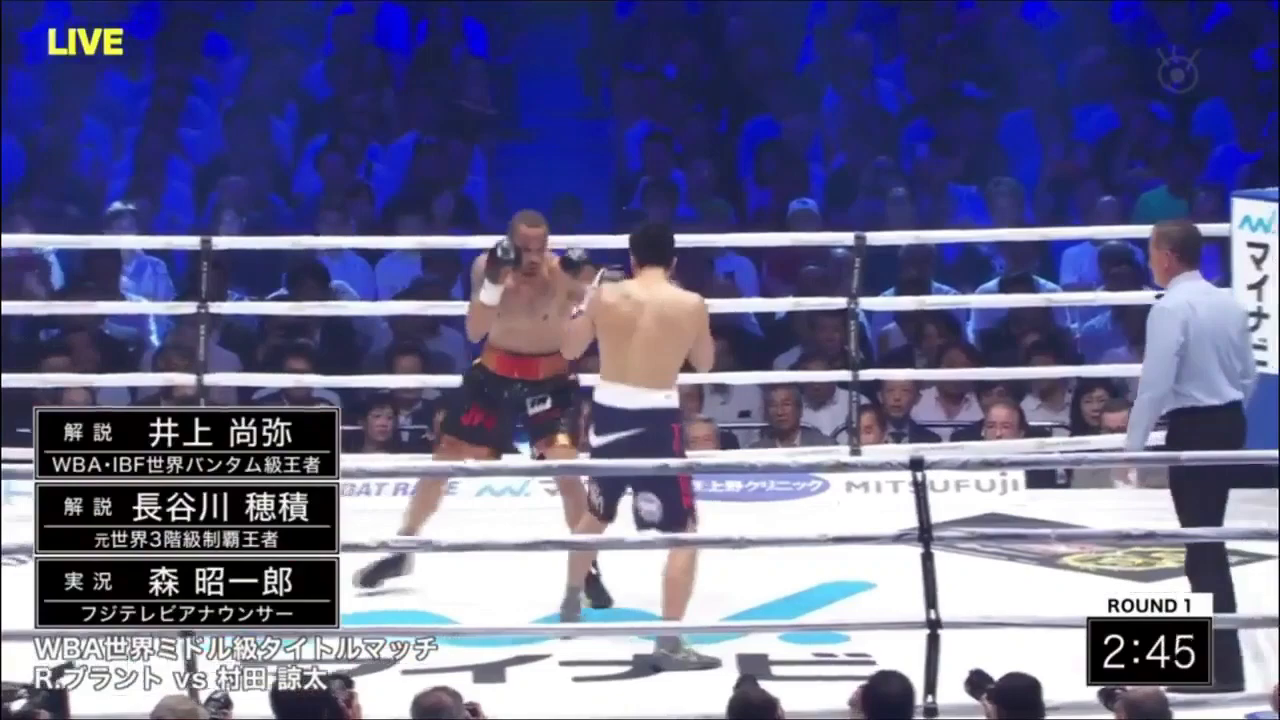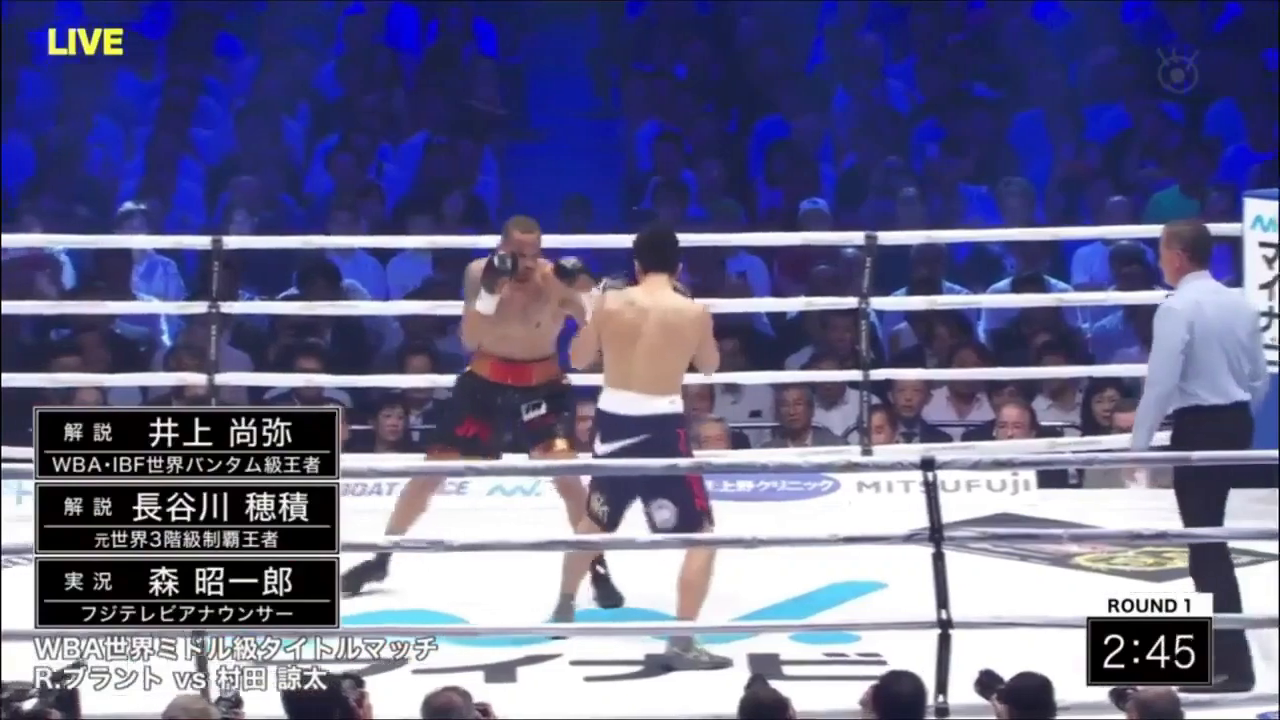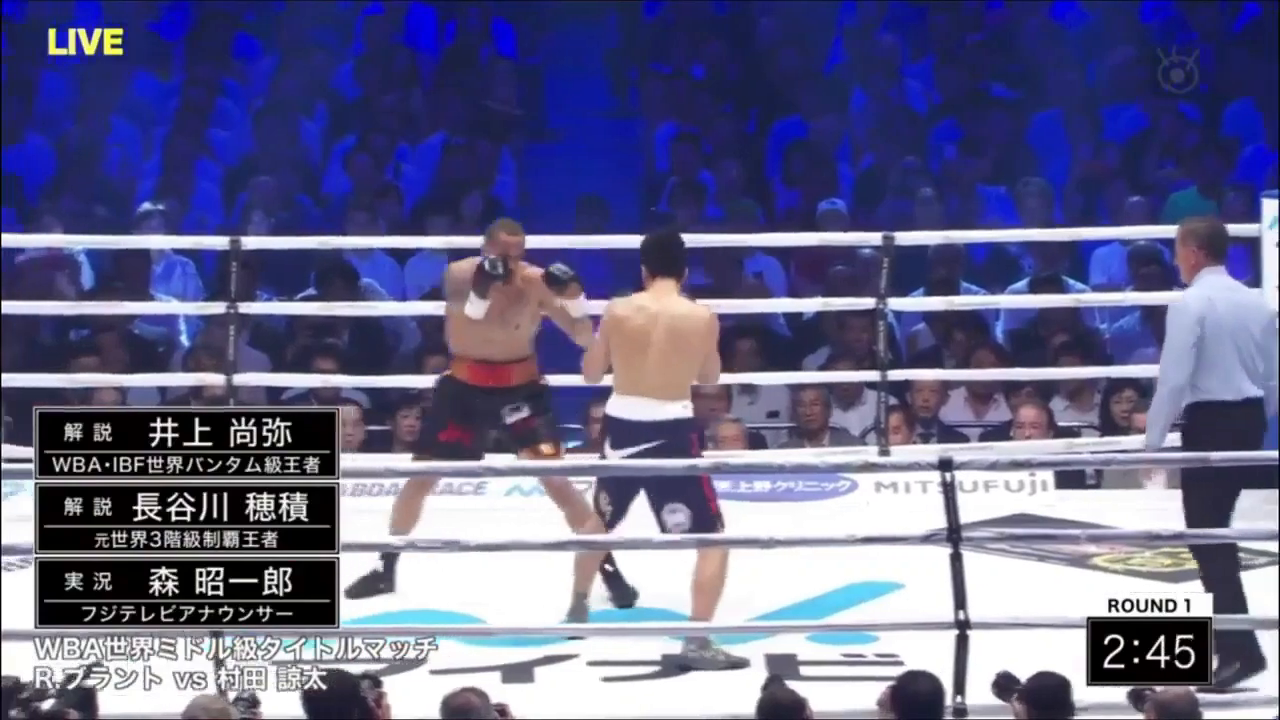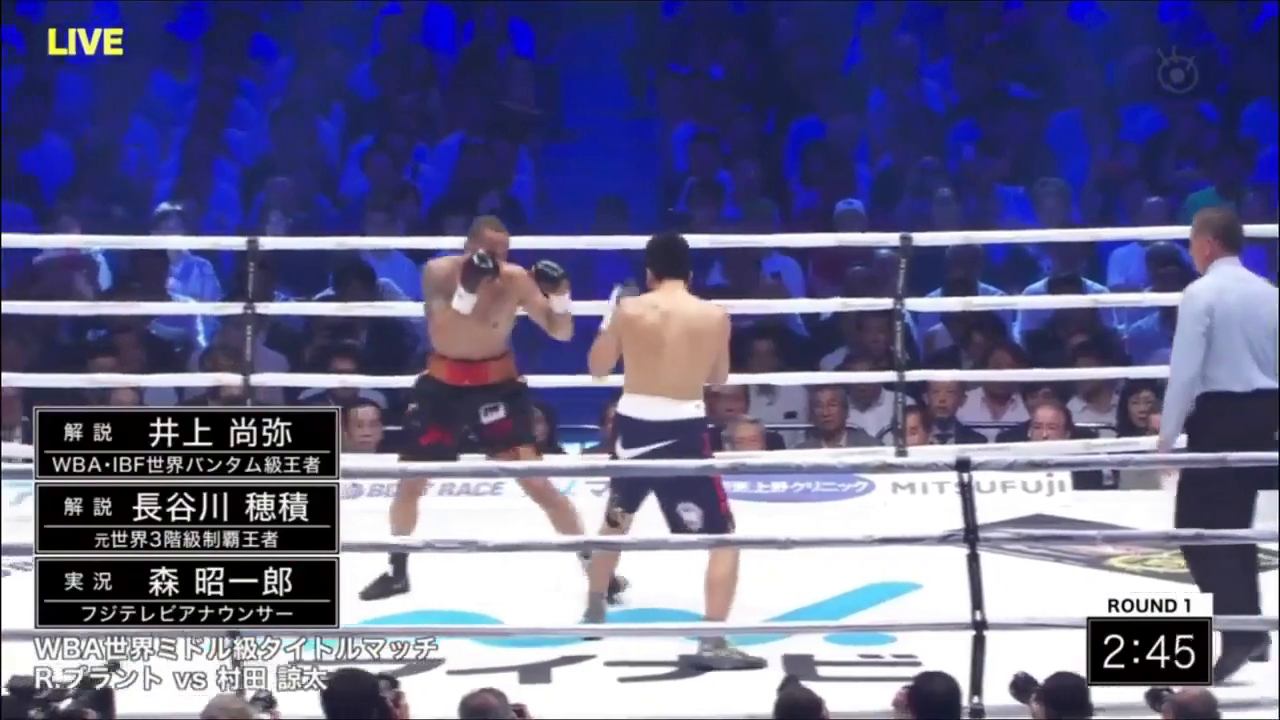
dt=0.1s
person 1, frame 1
left shoulder: (1170, 308)
right shoulder: (1229, 303)
left elbow: (1155, 384)
right elbow: (1247, 376)
left wrist: (1132, 445)
left hip: (1193, 430)
right hip: (1230, 423)
left knee: (1203, 543)
right knee: (1203, 537)
left ankle: (1223, 665)
right ankle: (1207, 640)
person 1, frame 2
left shoulder: (1177, 307)
right shoulder: (1240, 303)
left elbow: (1160, 383)
right elbow: (1259, 379)
left wrist: (1138, 444)
left hip: (1198, 428)
right hip: (1237, 423)
left knee: (1206, 542)
right knee: (1208, 537)
left ankle: (1232, 664)
right ankle: (1215, 640)
person 1, frame 3
left shoulder: (1190, 302)
left elbow: (1173, 380)
left wrist: (1153, 438)
left hip: (1208, 423)
left knee: (1206, 537)
right knee: (1217, 531)
left ankle: (1239, 645)
right ankle: (1230, 638)
person 1, frame 4
left shoulder: (1202, 293)
left elbow: (1185, 371)
left wrist: (1168, 433)
left hip: (1219, 415)
left knee: (1197, 530)
right knee: (1235, 527)
left ankle: (1240, 631)
person 2, frame 1
left shoulder: (606, 295)
right shoulder: (691, 305)
left elbow: (569, 348)
right elbow: (704, 363)
left hip: (607, 419)
right hip: (655, 424)
left knee: (595, 517)
right knee: (682, 534)
left ankle: (570, 606)
right ankle: (669, 642)
person 2, frame 2
left shoulder: (609, 303)
right shoulder: (694, 312)
left elbow: (580, 361)
right elbow: (708, 366)
left hip: (612, 425)
right hip: (660, 430)
left knee: (595, 522)
right knee: (699, 536)
left ankle: (563, 609)
right ankle: (681, 642)
person 2, frame 3
left shoulder: (618, 310)
right shoulder: (703, 317)
left elbow: (591, 372)
right elbow: (710, 378)
left hip: (621, 429)
right hip: (670, 435)
left knee: (601, 525)
right knee: (712, 539)
left ankle: (578, 611)
right ankle: (697, 643)
person 2, frame 4
left shoulder: (629, 309)
right shoulder: (715, 316)
left elbow: (597, 367)
left hip: (633, 428)
right hip: (682, 434)
left knee: (615, 525)
right knee: (723, 540)
left ankle: (594, 612)
right ankle: (713, 643)
person 3, frame 1
left shoulder: (564, 272)
right shoulder: (487, 264)
right elbow: (474, 331)
left wrist: (587, 282)
right wrist: (493, 280)
left hip: (549, 378)
right hip: (493, 372)
left knee: (566, 475)
right knee: (443, 461)
left ankle: (588, 571)
right ankle: (399, 554)
person 3, frame 2
left shoulder: (558, 278)
right shoulder: (480, 272)
right elbow: (470, 340)
left wrist: (583, 291)
right wrist: (489, 290)
left hip: (542, 384)
right hip: (486, 379)
left knee: (567, 476)
right knee: (431, 472)
left ankle: (597, 568)
right ankle: (380, 559)
person 3, frame 3
left shoulder: (536, 280)
right shoulder: (459, 274)
left elbow: (585, 337)
right elbow: (456, 344)
left wrist: (571, 297)
right wrist: (478, 294)
left hip: (518, 385)
right hip: (463, 382)
left knee: (558, 484)
right knee: (421, 479)
left ankle: (607, 569)
right ankle: (387, 568)
person 3, frame 4
left shoulder: (517, 279)
right shoulder: (439, 272)
left elbow: (562, 333)
right elbow: (442, 340)
left wrist: (559, 294)
right wrist: (467, 289)
left hip: (496, 383)
right hip: (443, 383)
left knee: (538, 484)
right knee: (410, 483)
left ankle: (593, 561)
right ankle: (397, 569)
